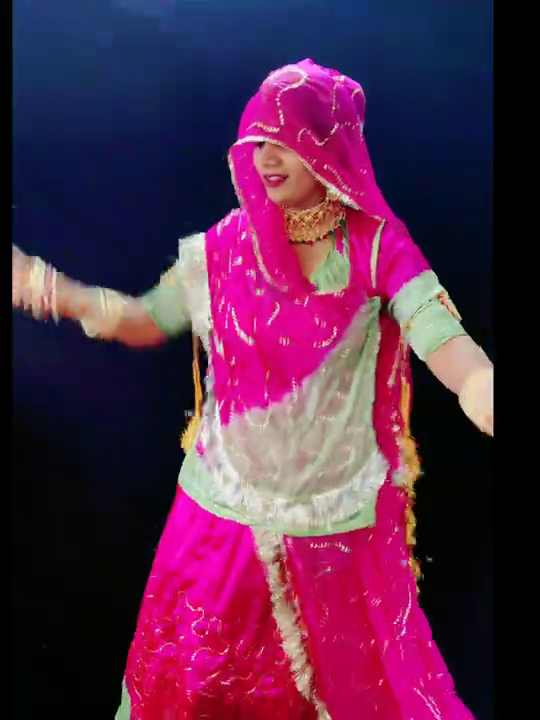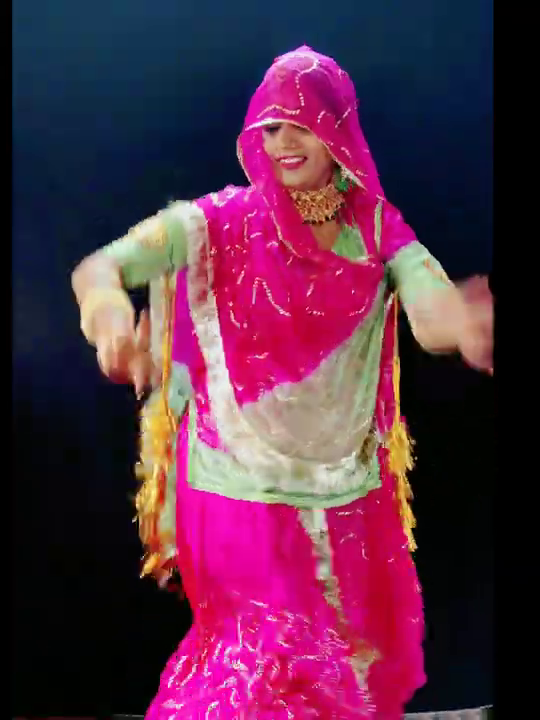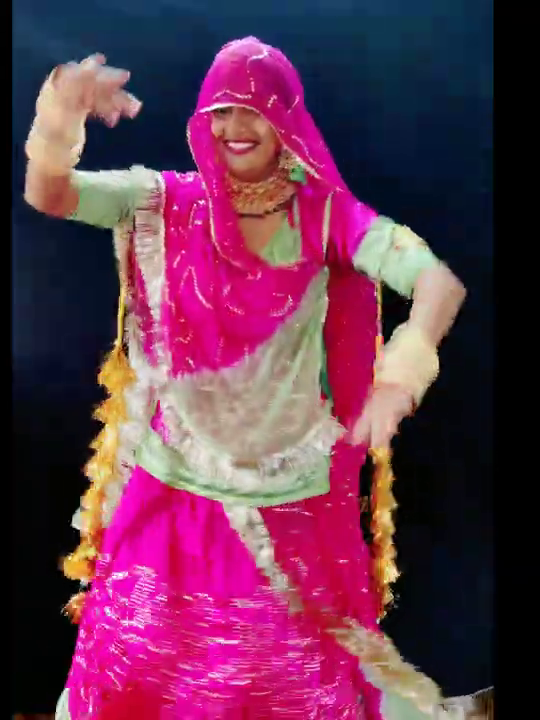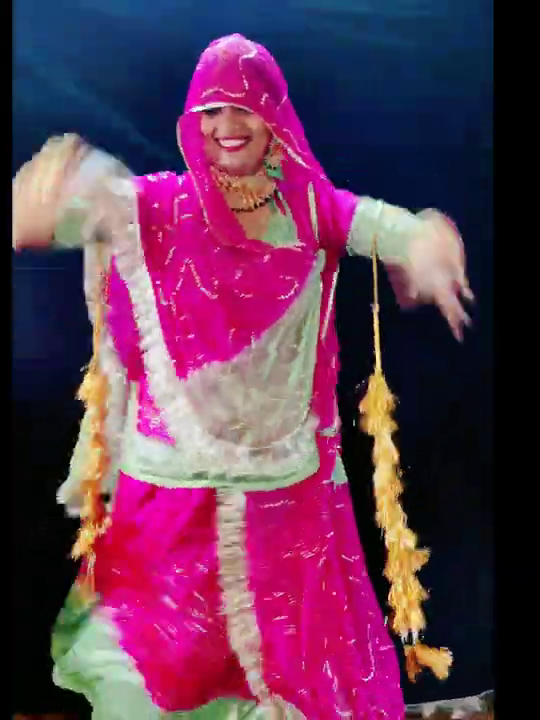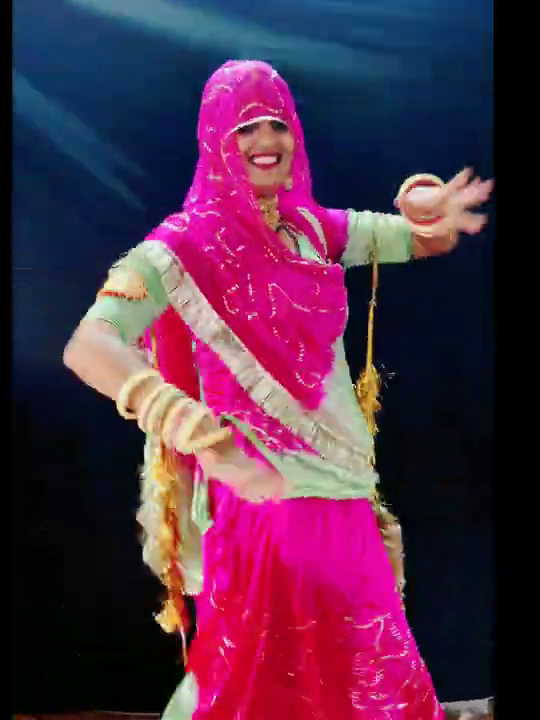
dt=0.5s
person 1, frame 1
left shoulder: (380, 245)
right shoulder: (226, 244)
left elbow: (444, 343)
right elbow: (149, 320)
left wrist: (485, 391)
right wrist: (53, 294)
left hip: (342, 510)
right hip: (226, 503)
right knee: (191, 666)
person 1, frame 2
left shoulder: (377, 222)
right shoulder: (217, 220)
left elbow: (442, 308)
right elbow: (96, 269)
left wrist: (450, 318)
right wrist: (111, 317)
left hip: (342, 485)
right hip: (239, 486)
left knee: (349, 653)
right knee: (263, 655)
person 1, frame 3
left shoulder: (330, 214)
right shoulder: (167, 202)
left elbow: (439, 281)
right elbow: (49, 198)
left wrist: (411, 349)
right wrist: (58, 126)
left hip: (295, 485)
right hip: (174, 479)
left knee: (303, 654)
right knee: (141, 646)
person 1, frame 4
left shoulder: (313, 205)
right shoulder: (149, 204)
left elbow: (419, 237)
right elbow: (23, 224)
left wrist: (432, 244)
right wrist: (49, 192)
left hip: (288, 471)
right hip: (178, 471)
left knee: (307, 638)
right knee: (178, 646)
person 1, frame 5
left shoulder: (312, 228)
right shoulder: (180, 246)
left elbow: (419, 238)
right elbow: (86, 346)
left wrist: (436, 215)
right wrist: (184, 420)
left hip: (331, 489)
right hip: (269, 498)
